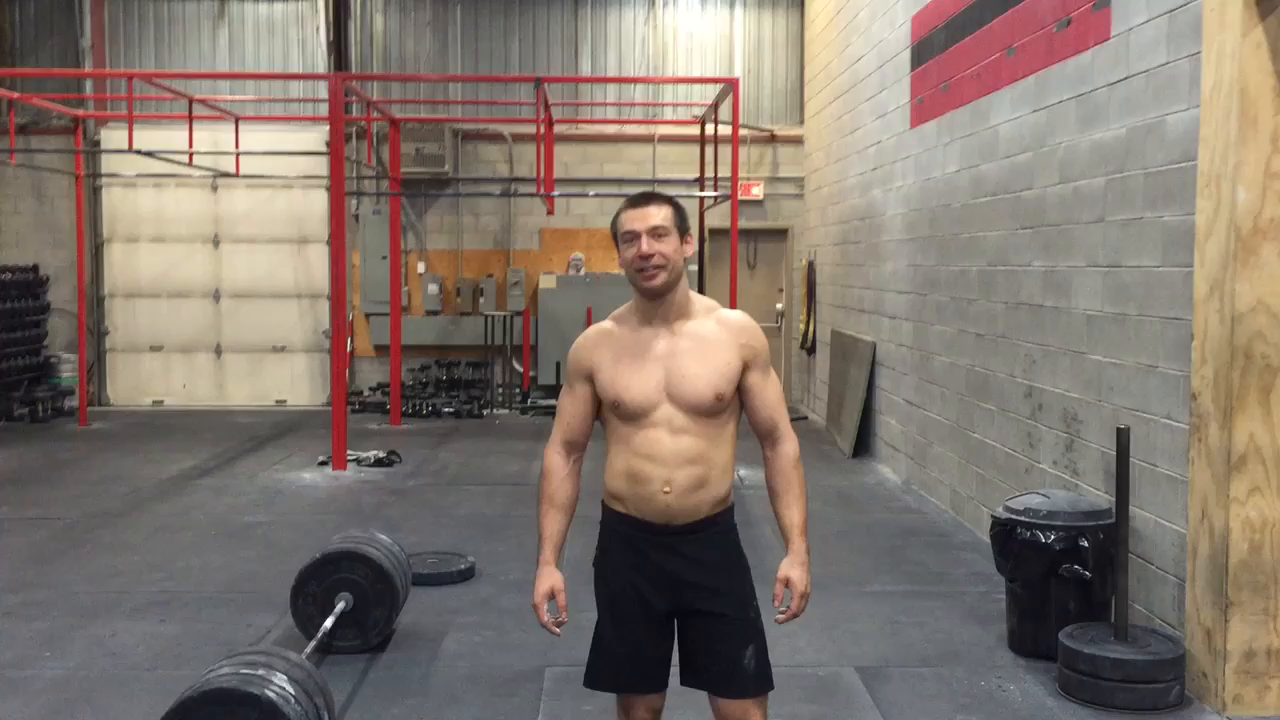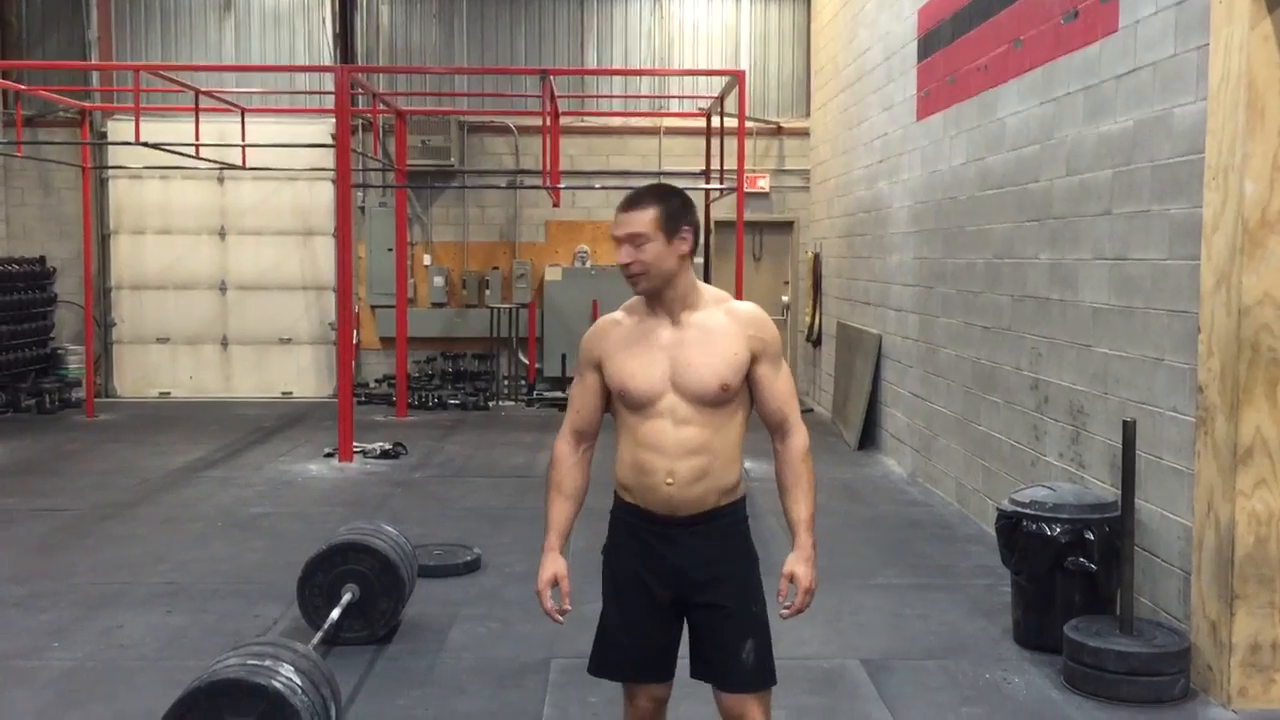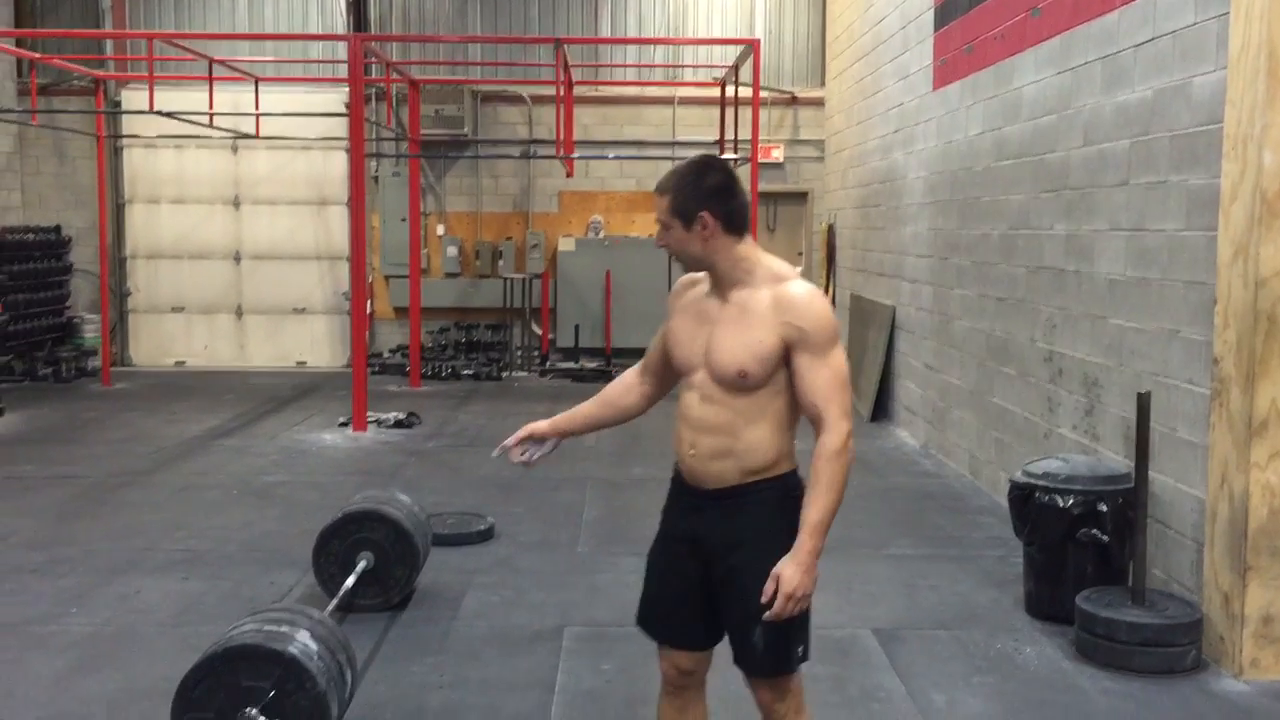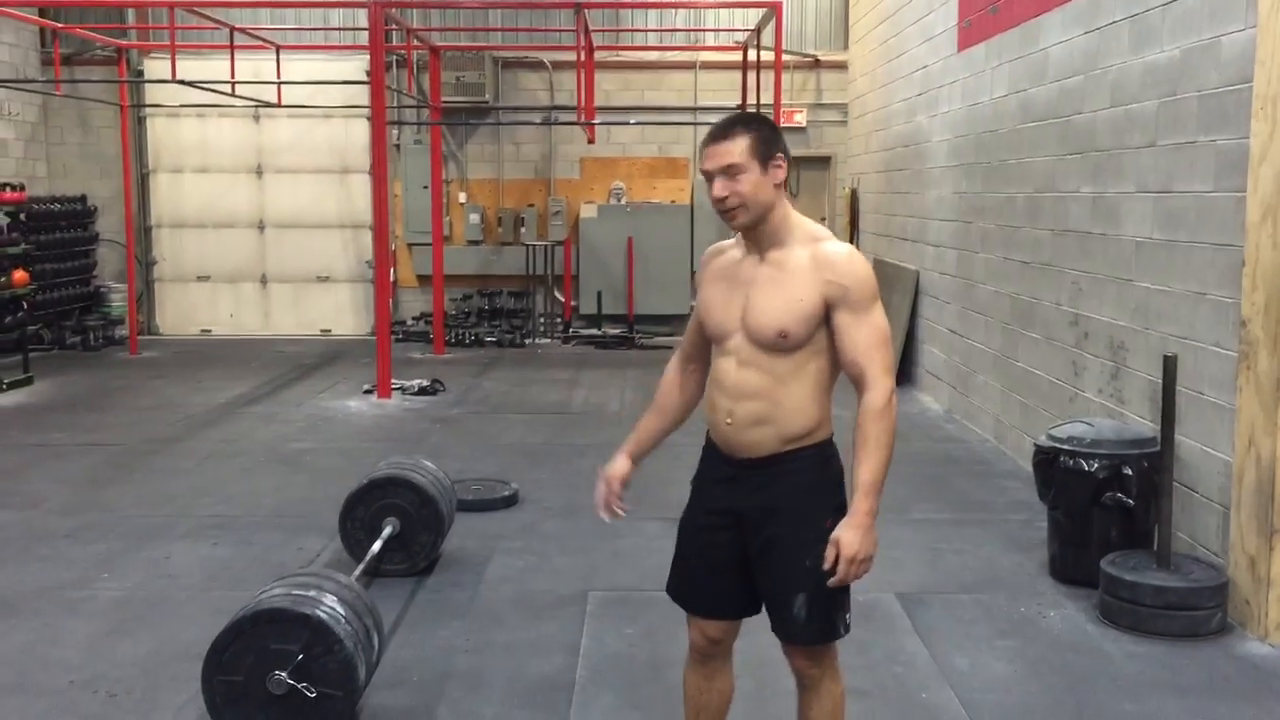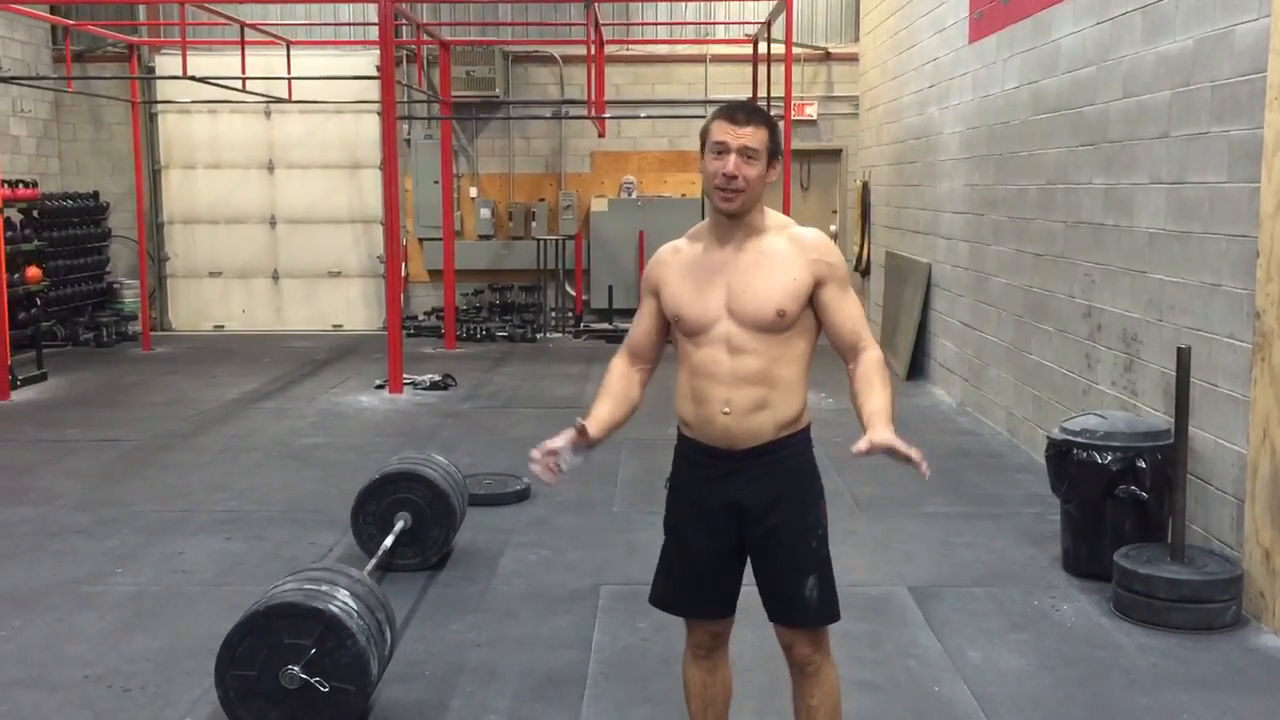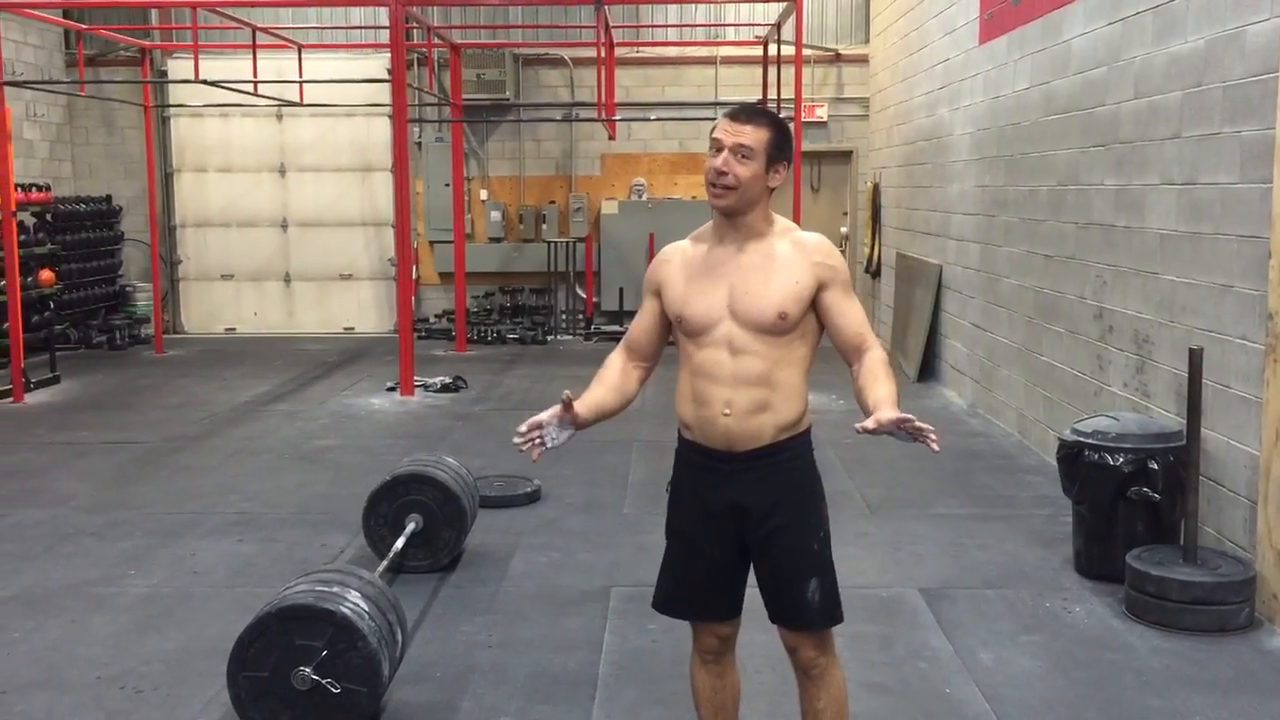
dt=0.5s
person 1, frame 1
left shoulder: (739, 334)
right shoulder: (595, 346)
left elbow: (779, 442)
right elbow: (564, 453)
left wrist: (797, 550)
right wrist: (548, 560)
left hip: (712, 543)
right hip: (627, 546)
person 1, frame 2
left shoulder: (748, 325)
right shoulder: (606, 335)
left elbow: (789, 435)
right elbow: (575, 441)
left wrist: (803, 544)
right wrist: (554, 546)
left hip: (720, 536)
right hip: (636, 536)
person 1, frame 3
left shoulder: (798, 306)
right shoulder: (686, 293)
left elbow: (835, 431)
right elbow: (647, 380)
left wrist: (805, 550)
right wrist: (557, 426)
left hip: (761, 511)
right hip: (686, 505)
right knee: (679, 670)
person 1, frame 4
left shoulder: (836, 266)
right shoulder: (715, 262)
left elbow: (877, 391)
left wrist: (862, 512)
right wrist: (630, 452)
left hip: (797, 481)
right hip: (718, 473)
left knee: (810, 656)
right knee: (705, 639)
person 1, frame 5
left shoulder: (810, 252)
right shoulder: (667, 262)
left elbow: (860, 349)
right elbow: (634, 361)
left wrist: (877, 424)
right wrist: (587, 431)
left hip: (781, 468)
right hip: (697, 469)
left knee: (805, 642)
right knee: (704, 634)
person 1, frame 6
left shoulder: (814, 257)
right shoulder: (671, 262)
left elbow: (863, 351)
right elbow: (634, 358)
left wrist: (884, 409)
right wrist: (579, 412)
left hip: (783, 470)
right hip: (698, 472)
left knee: (810, 645)
right knee: (711, 638)
